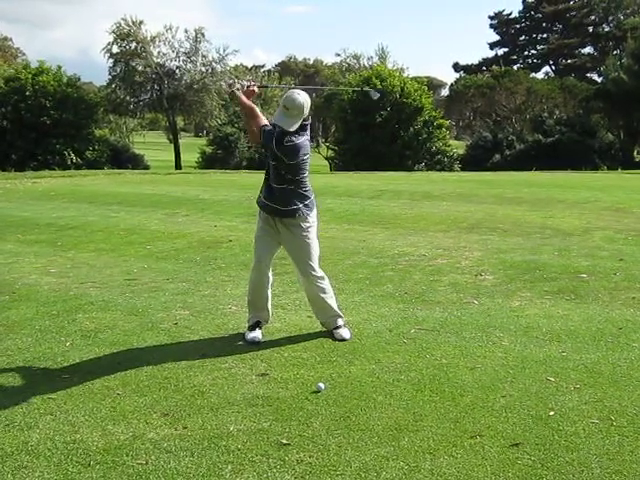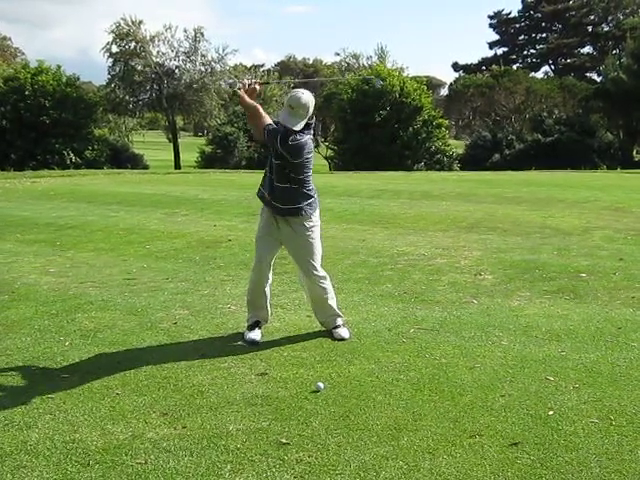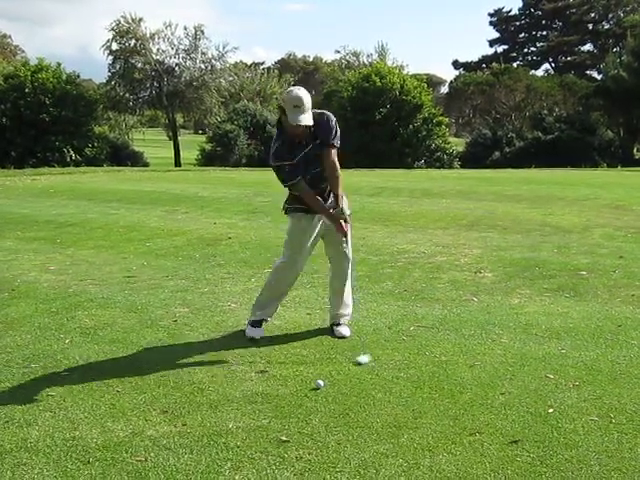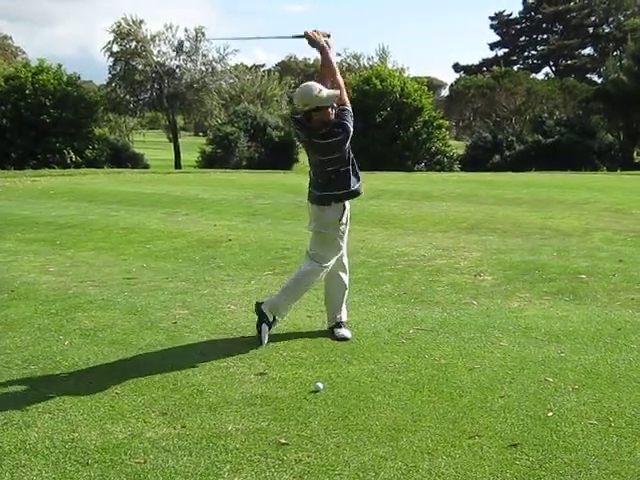
dt=0.3s
person 1, frame 1
left shoulder: (290, 144)
right shoulder: (293, 124)
left elbow: (259, 125)
right elbow: (255, 134)
left wrist: (242, 101)
right wrist: (246, 101)
left hip: (296, 217)
right hip: (269, 213)
left knee: (310, 272)
right knee: (259, 267)
left ankle: (334, 321)
right ankle: (257, 320)
person 1, frame 2
left shoulder: (294, 142)
right shoulder: (288, 126)
left elbow: (261, 128)
right elbow: (260, 131)
left wrist: (244, 99)
right wrist: (250, 99)
left hip: (300, 216)
right hip: (272, 211)
left knee: (312, 272)
right knee: (261, 266)
left ankle: (333, 320)
right ankle: (256, 320)
person 1, frame 3
left shoulder: (325, 120)
right shoulder: (279, 150)
left elbow: (332, 166)
right elbow: (303, 192)
left wrist: (340, 202)
right wrist: (330, 216)
left hip: (334, 203)
right hip: (303, 211)
left knee: (342, 261)
right knee: (290, 265)
left ankle: (339, 317)
right ankle: (258, 316)
person 1, frame 4
left shoulder: (303, 121)
right shoulder: (339, 130)
left elbow: (327, 85)
right elbow: (338, 86)
left wrist: (322, 50)
right wrist: (324, 49)
left hip: (328, 198)
right hip: (333, 201)
left knee: (338, 263)
right knee: (319, 262)
left ankle: (336, 319)
right ankle: (271, 310)
